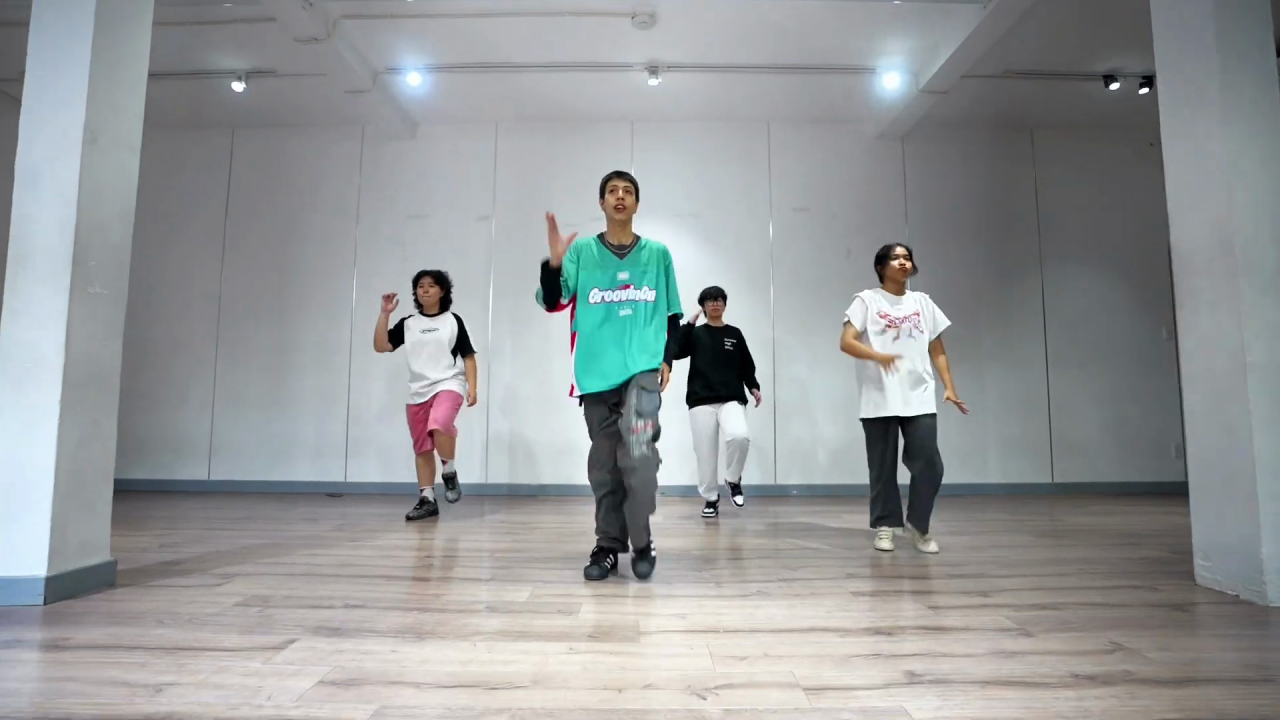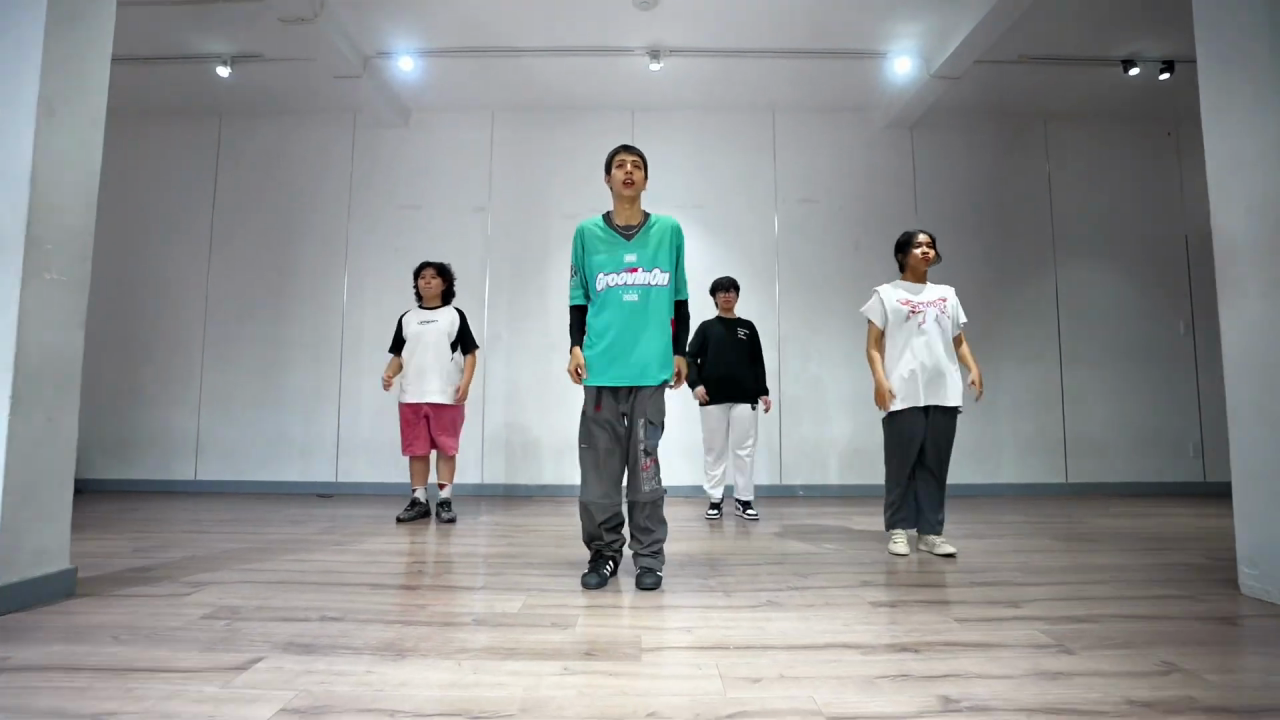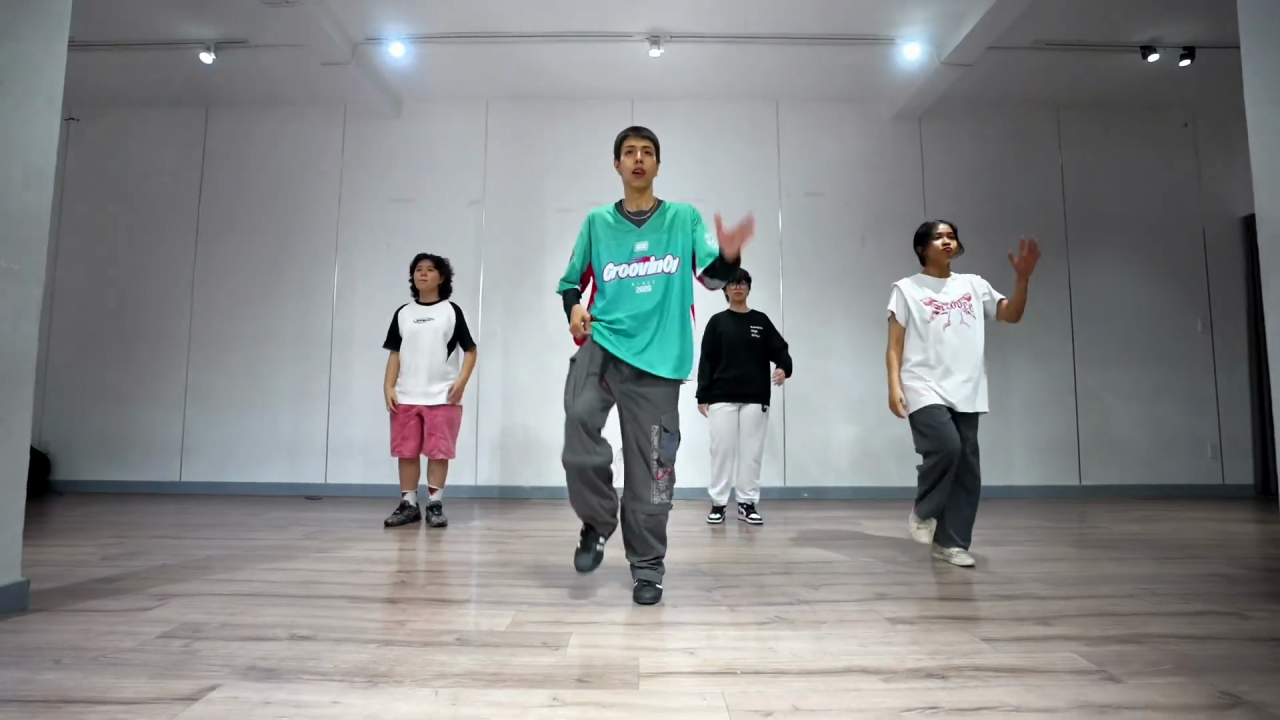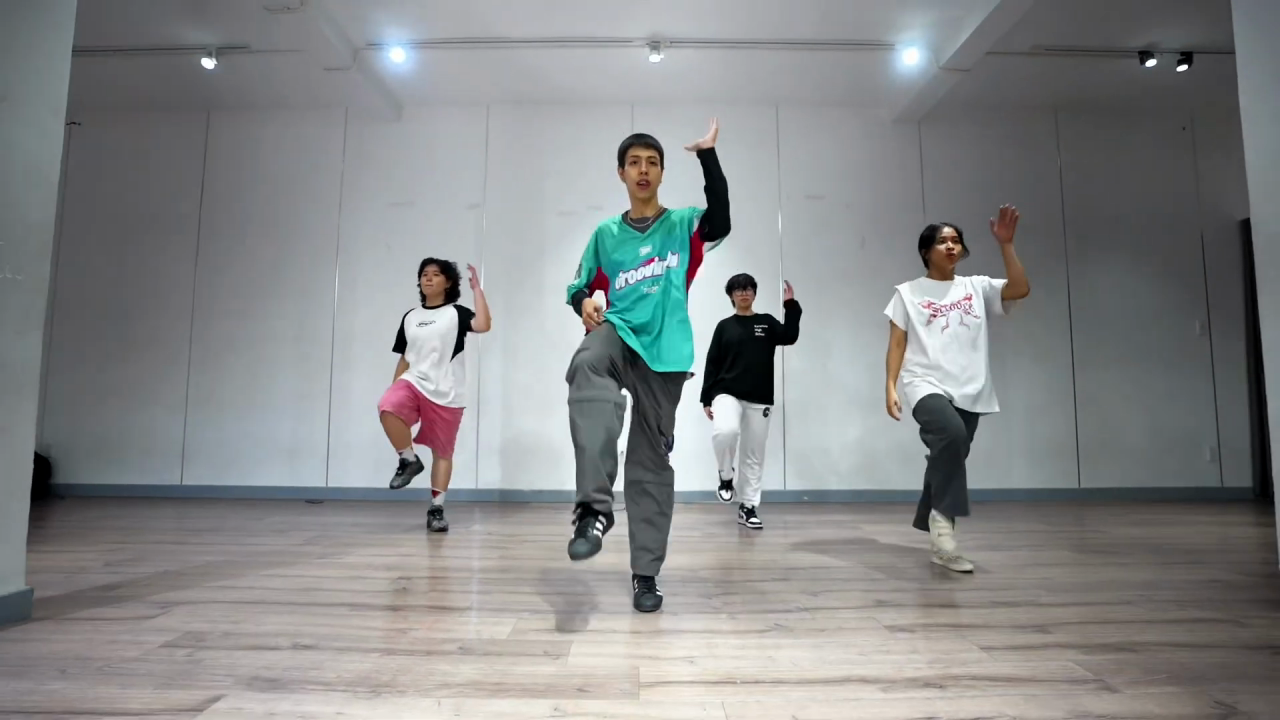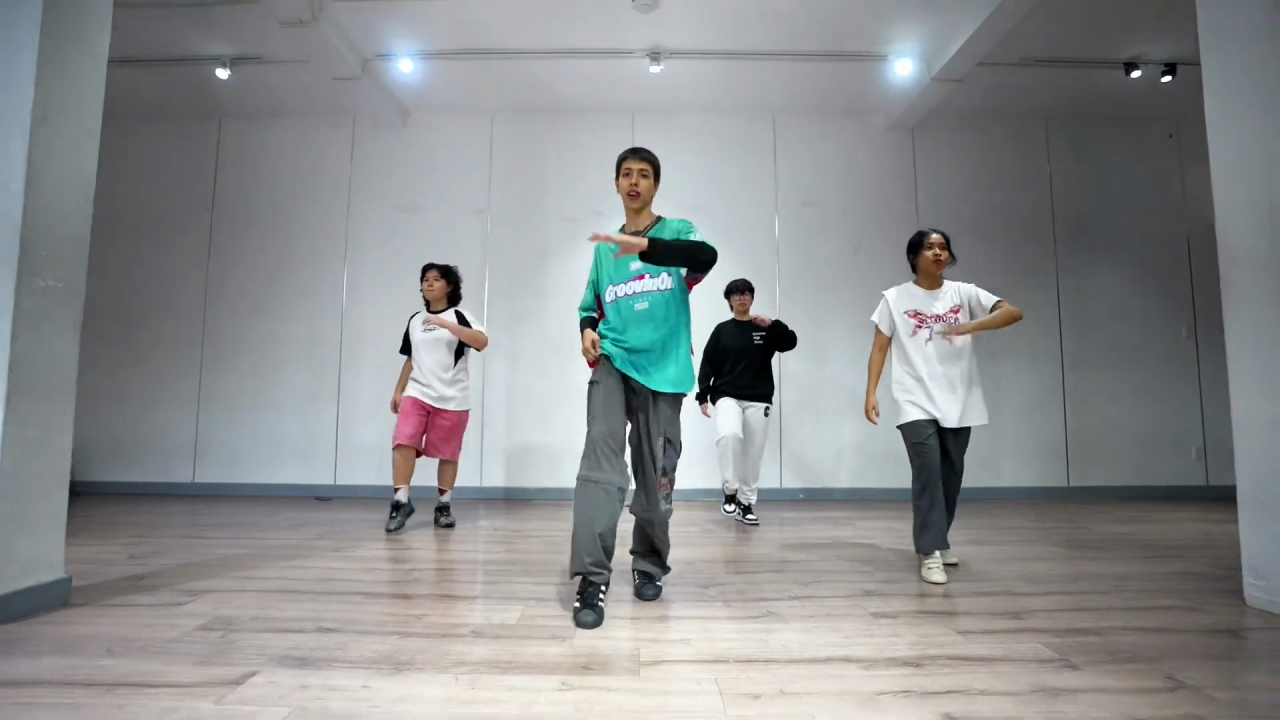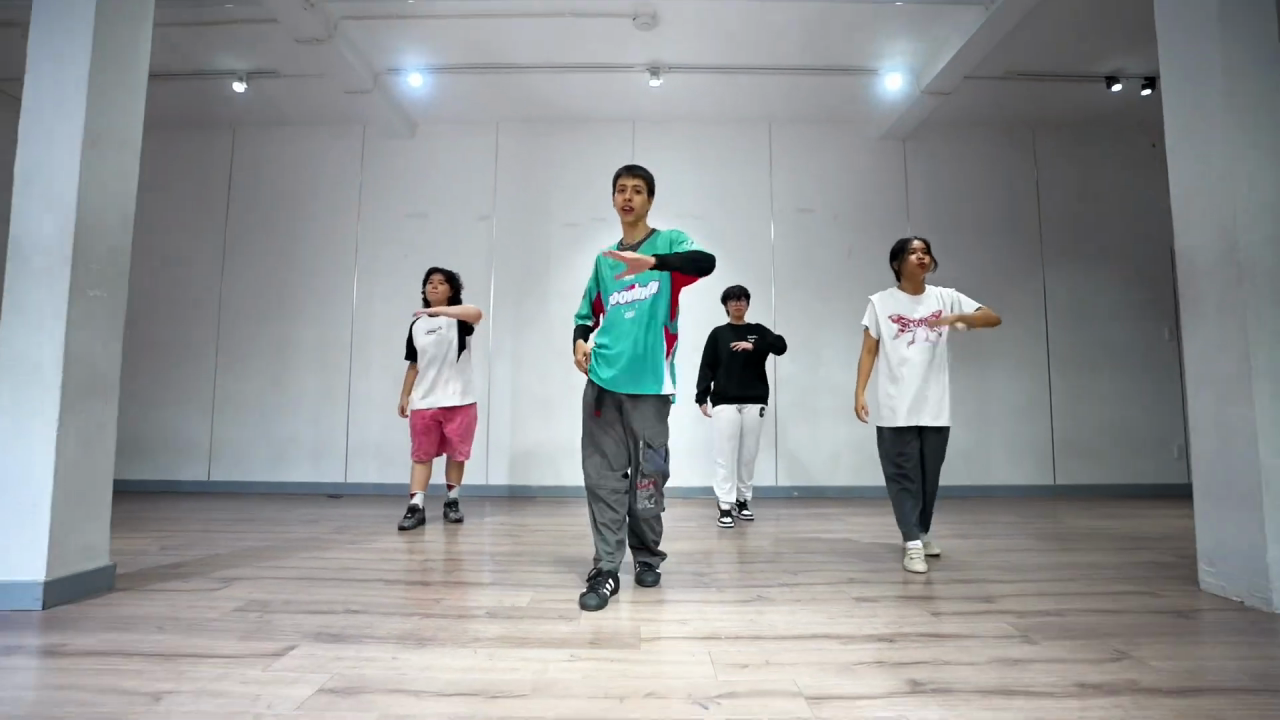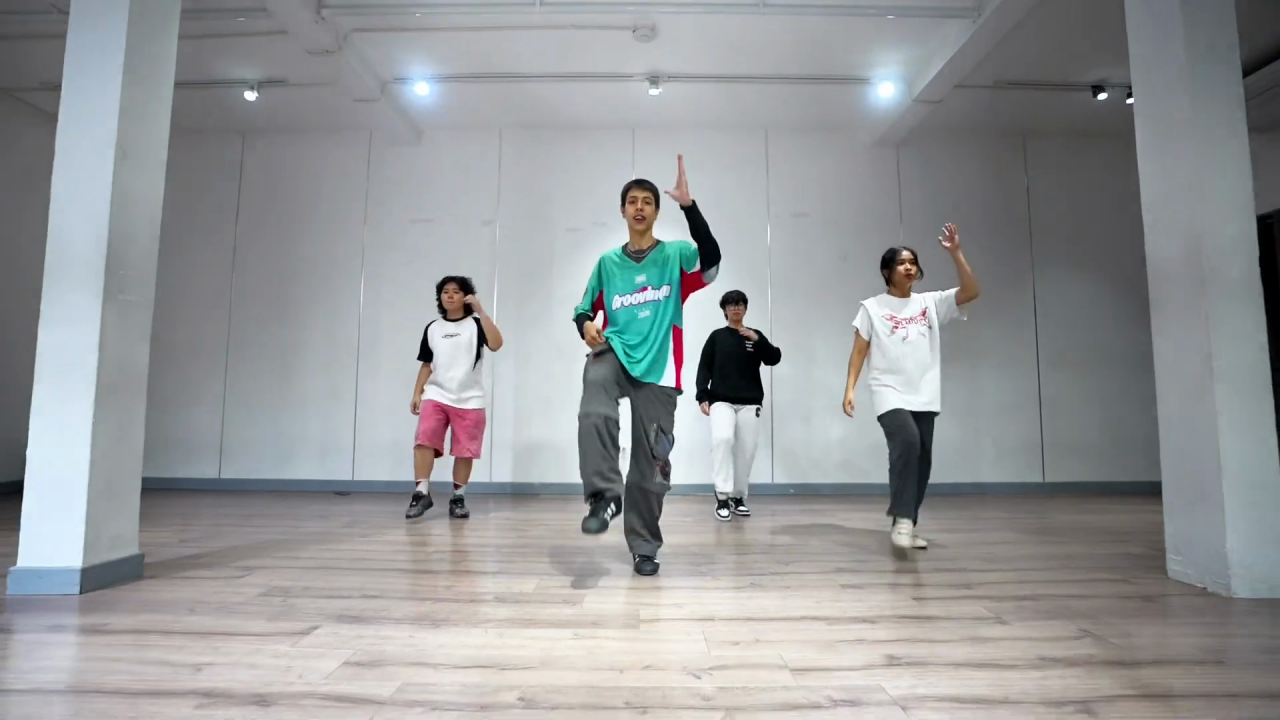
dt=0.3s
person 1, frame 1
left shoulder: (658, 254)
right shoulder: (581, 251)
left elbow: (673, 314)
right elbow: (552, 301)
left wrist: (668, 360)
right wrist: (553, 261)
left hip: (643, 367)
right hip: (597, 371)
left knee: (638, 452)
right knee: (604, 462)
left ankle: (641, 544)
right ankle: (608, 545)
person 1, frame 2
left shoulder: (668, 231)
right shoulder: (587, 233)
left elbow: (678, 298)
right elbow: (577, 298)
left wrist: (681, 352)
right wrist: (575, 346)
left hip: (650, 365)
right hip: (600, 366)
left knee: (644, 458)
right knee: (599, 463)
left ankle: (649, 556)
right ankle: (604, 551)
person 1, frame 3
left shoulder: (684, 218)
right shoulder: (597, 222)
left elbow: (711, 275)
right elbow: (570, 280)
left wrist: (728, 257)
right wrist: (574, 308)
left hip: (660, 354)
right hip: (605, 343)
left knee: (653, 463)
right knee: (580, 429)
left ankle: (647, 567)
right ankle: (596, 523)
person 1, frame 4
left shoulder: (683, 222)
right shoulder: (606, 233)
left elbow: (719, 224)
right elbow: (579, 287)
left wrist: (708, 157)
right wrist: (584, 303)
left hip: (664, 348)
right hip: (617, 331)
left knee: (652, 459)
right knee: (587, 375)
left ankle: (645, 572)
right ankle: (593, 508)
person 1, frame 5
left shoulder: (674, 235)
right shoulder: (605, 249)
left elbow: (707, 259)
right elbow: (589, 308)
left wrist: (643, 246)
right wrist: (587, 332)
left hip: (662, 369)
right hip: (613, 363)
left knee: (656, 475)
right knee: (600, 464)
left ankle: (648, 566)
right ankle: (592, 577)
person 1, frame 6
left shoulder: (665, 246)
right shoulder: (603, 259)
left elbow: (706, 264)
right elbow: (587, 314)
left wrist: (652, 260)
right wrist: (579, 340)
left hip: (649, 378)
right hip: (603, 375)
left knee: (647, 473)
right knee: (603, 473)
left ankle: (646, 556)
right ankle: (605, 569)
person 1, frame 7
left shoulder: (676, 253)
right shoulder: (607, 261)
left elbow: (712, 259)
right elbow: (584, 307)
left wrist: (688, 204)
right wrist: (587, 325)
left hip: (658, 367)
right hip: (615, 354)
left knee: (653, 458)
right knee: (594, 412)
left ankle: (644, 547)
right ankle: (602, 496)
person 2, frame 1
left shoulder: (923, 302)
right shoulder: (867, 300)
left elbow: (937, 349)
right elbow: (846, 342)
left wrist: (950, 388)
right wrist: (878, 356)
left hip: (920, 398)
right hip: (880, 400)
left knee: (927, 462)
right knee: (883, 466)
left ankle: (918, 524)
right ankle: (885, 526)
person 2, frame 2
left shoulder: (947, 294)
right shoulder: (886, 294)
left elbow: (958, 341)
right elbow: (873, 344)
left wrist: (973, 369)
right wrist: (880, 381)
left hip: (943, 391)
right hip: (903, 393)
left knee: (935, 463)
right knee: (902, 462)
left ankle: (930, 532)
right ankle: (898, 530)
person 2, frame 3
left shoulder: (973, 284)
right shoulder: (907, 289)
left elbow: (1011, 314)
right elbow: (895, 344)
left wrist: (1023, 277)
right wrist: (894, 386)
left hip: (966, 393)
right hip: (925, 390)
left knee: (966, 470)
right knee: (945, 449)
left ankle: (951, 542)
right ankle: (923, 512)
person 2, frame 4
left shoulder: (978, 287)
right shoulder: (908, 292)
left elbow: (1021, 290)
right elbow: (897, 344)
left wrist: (1006, 246)
right wrist: (891, 386)
left hip: (969, 392)
right hip: (926, 386)
left knee: (948, 456)
right knee: (949, 433)
left ankle: (941, 518)
right ankle: (943, 513)
person 2, frame 5
left shoulder: (964, 294)
right shoulder: (894, 298)
left elbow: (1014, 312)
right elbow: (880, 348)
left wrist: (972, 326)
right wrist: (870, 393)
left hip: (958, 403)
right hip: (916, 403)
left knee: (949, 476)
right knee: (927, 471)
left ankle: (934, 541)
right ankle: (931, 552)
person 2, frame 6
left shoulder: (945, 299)
right shoulder: (881, 303)
left elbow: (993, 318)
right elbow: (869, 351)
left wrist: (959, 316)
right wrist: (860, 392)
left hip: (935, 405)
right hip: (896, 406)
left knee: (929, 473)
right knee: (903, 473)
left ankle: (920, 532)
right ankle: (912, 542)
person 2, frame 7
left shoulder: (932, 302)
right shoulder: (872, 307)
left elbow: (972, 292)
right elbow: (859, 351)
left wrist: (956, 253)
right wrist: (849, 389)
left hip: (924, 396)
right hip: (889, 392)
left knee: (921, 459)
right knee: (906, 444)
left ankle: (908, 520)
right ankle: (902, 520)
person 3, frame 1
left shoulder: (453, 321)
right shoulder: (407, 324)
left elbow: (468, 357)
right elbow: (380, 346)
left wrist: (472, 386)
right wrist: (385, 313)
left hip: (448, 385)
right hip: (418, 394)
left knee: (439, 425)
right knee: (422, 447)
left ankle: (449, 472)
right ankle: (427, 499)
person 3, frame 2
left shoulder: (455, 315)
right shoulder: (407, 318)
left elbow: (470, 354)
right elbow: (398, 355)
left wrist: (465, 383)
right wrist: (389, 374)
left hip: (446, 395)
right hip: (411, 395)
left knee: (446, 448)
right knee: (416, 449)
left ankle: (445, 501)
right ankle: (419, 501)
person 3, frame 3
left shoulder: (452, 311)
right shoulder: (402, 313)
left elbow: (470, 351)
right elbow: (395, 354)
left wrist: (461, 382)
right wrist: (388, 388)
left hip: (442, 396)
right hip: (406, 395)
left knee: (439, 451)
right knee: (406, 451)
left ankle: (435, 505)
right ankle: (409, 504)
person 3, frame 4
left shoulder: (457, 313)
right shoulder: (410, 317)
left elbow: (483, 325)
left wrist: (476, 287)
right wrist: (394, 386)
left hip: (445, 393)
right hip: (413, 383)
left knee: (442, 450)
right knee: (388, 408)
left ankle: (436, 509)
right ankle: (409, 460)
person 3, frame 5
left shoulder: (458, 317)
right shoulder: (415, 320)
left elbow: (482, 342)
left wrist: (445, 322)
right wrist: (398, 391)
left hip: (451, 399)
right hip: (417, 393)
left knee: (447, 454)
right knee: (403, 442)
left ankle: (443, 506)
right ankle: (401, 501)
person 3, frame 6
left shoulder: (456, 315)
right shoulder: (417, 325)
left elbow: (476, 314)
left wrist: (437, 310)
right wrist: (404, 395)
left hip: (458, 399)
right hip: (424, 400)
left knee: (456, 453)
right knee: (422, 453)
left ankle: (452, 502)
right ankle: (416, 507)
person 3, frame 7
left shoulder: (475, 324)
right shoulder: (432, 328)
left elbow: (496, 344)
right elbow: (426, 365)
left wrist: (480, 311)
right wrist: (417, 394)
left hip: (469, 400)
right hip: (436, 396)
left knee: (465, 451)
right knee: (424, 441)
left ankle: (458, 499)
right ankle: (421, 493)
person 4, frame 1
left shoulder: (735, 334)
right shoulder: (695, 334)
left elbow: (747, 365)
right elbow: (675, 353)
left wrist: (754, 387)
right wrist: (688, 326)
left hip: (732, 399)
right hip: (701, 401)
left knee: (740, 436)
right knee: (705, 454)
left ankle: (734, 480)
right ankle: (710, 499)
person 4, frame 2
left shoulder: (748, 327)
right shoulder: (707, 327)
left elbow: (757, 362)
right elbow: (691, 358)
left wrist: (763, 391)
right wrist: (695, 384)
left hip: (745, 398)
right hip: (712, 399)
left knee: (744, 450)
right knee: (714, 450)
left ankle: (744, 499)
right ankle: (715, 500)
person 4, frame 3
left shoulder: (761, 321)
right shoulder: (717, 321)
left elbow: (779, 350)
right elbow: (706, 361)
left wrist: (784, 369)
right wrist: (703, 396)
left hip: (756, 398)
right hip: (722, 397)
left knee: (752, 453)
right knee: (722, 451)
left ankle: (747, 503)
right ankle: (718, 503)
person 4, frame 4
left shoulder: (767, 322)
right shoulder: (724, 326)
left elbow: (789, 336)
right elbow: (712, 363)
left wrist: (790, 305)
right wrist: (706, 398)
left hip: (759, 398)
right hip: (727, 393)
left knee: (754, 454)
right knee: (725, 430)
left ankle: (748, 507)
right ankle: (725, 475)
person 4, frame 5
left shoulder: (765, 328)
right shoulder: (722, 330)
left elbow: (790, 343)
right elbow: (708, 364)
left wrist: (773, 324)
right wrist: (703, 396)
left hip: (759, 399)
right hip: (727, 396)
left knee: (753, 454)
right knee: (728, 434)
left ankle: (746, 503)
right ankle: (730, 490)
person 4, frame 6
left shoulder: (758, 330)
right shoulder: (718, 334)
left elbow: (781, 346)
right elbow: (706, 368)
left wrist: (754, 346)
right wrist: (702, 397)
left hip: (754, 401)
right hip: (724, 402)
left knee: (748, 453)
right knee: (725, 453)
left ankle: (742, 500)
right ankle: (725, 506)
person 4, frame 7
left shoulder: (755, 335)
right shoulder: (716, 337)
left elbow: (774, 358)
right elbow: (704, 368)
left wrist: (757, 341)
right wrist: (702, 397)
left hip: (750, 402)
right hip: (721, 401)
left knee: (746, 451)
right knee: (722, 441)
left ankle: (738, 497)
right ankle: (722, 497)
